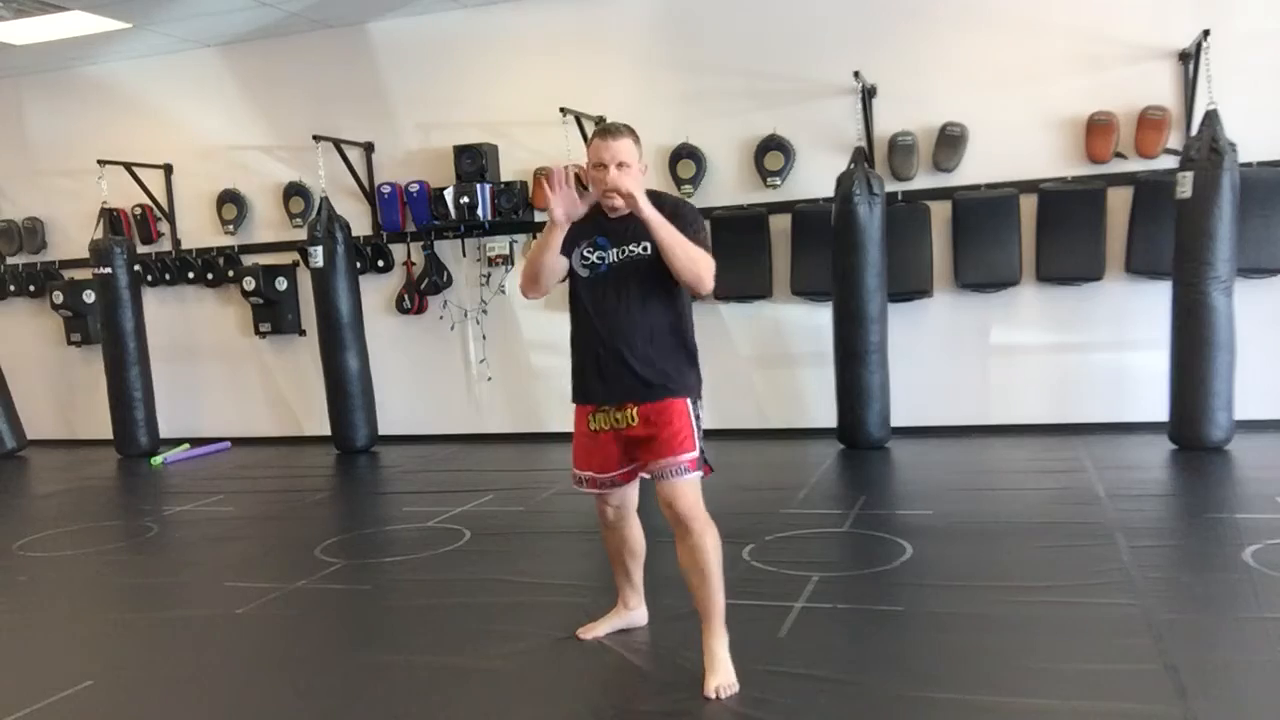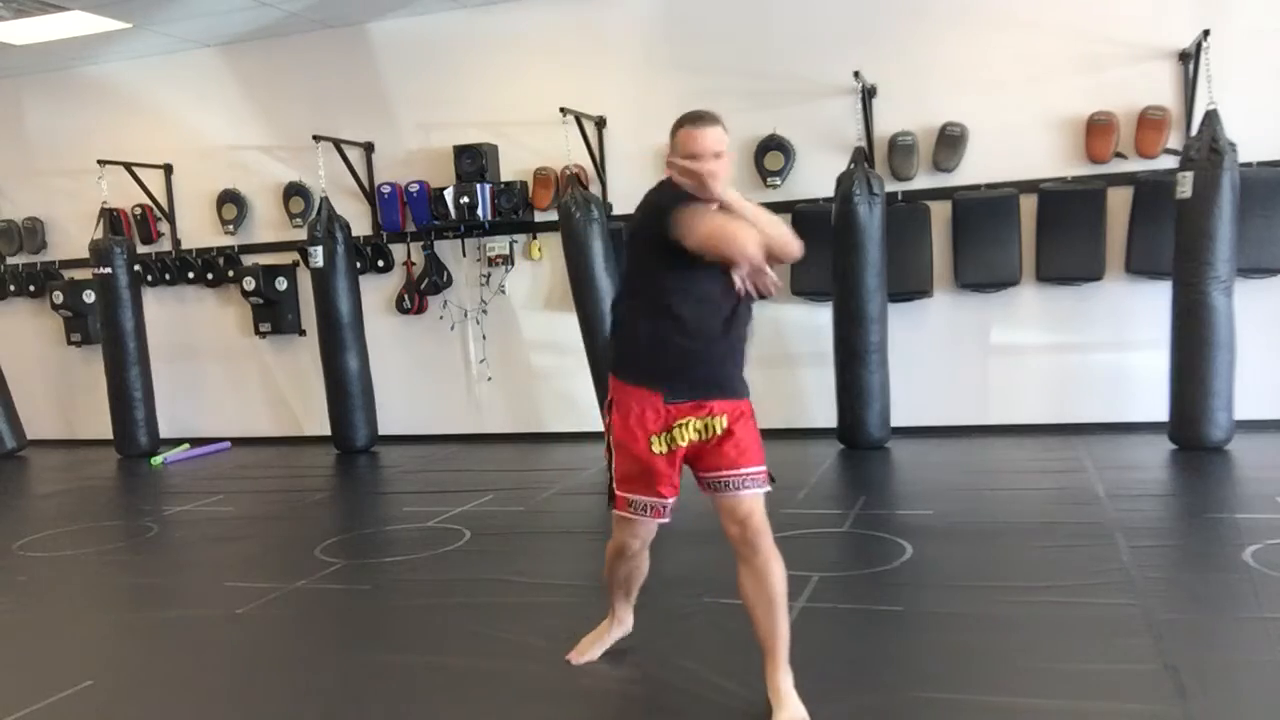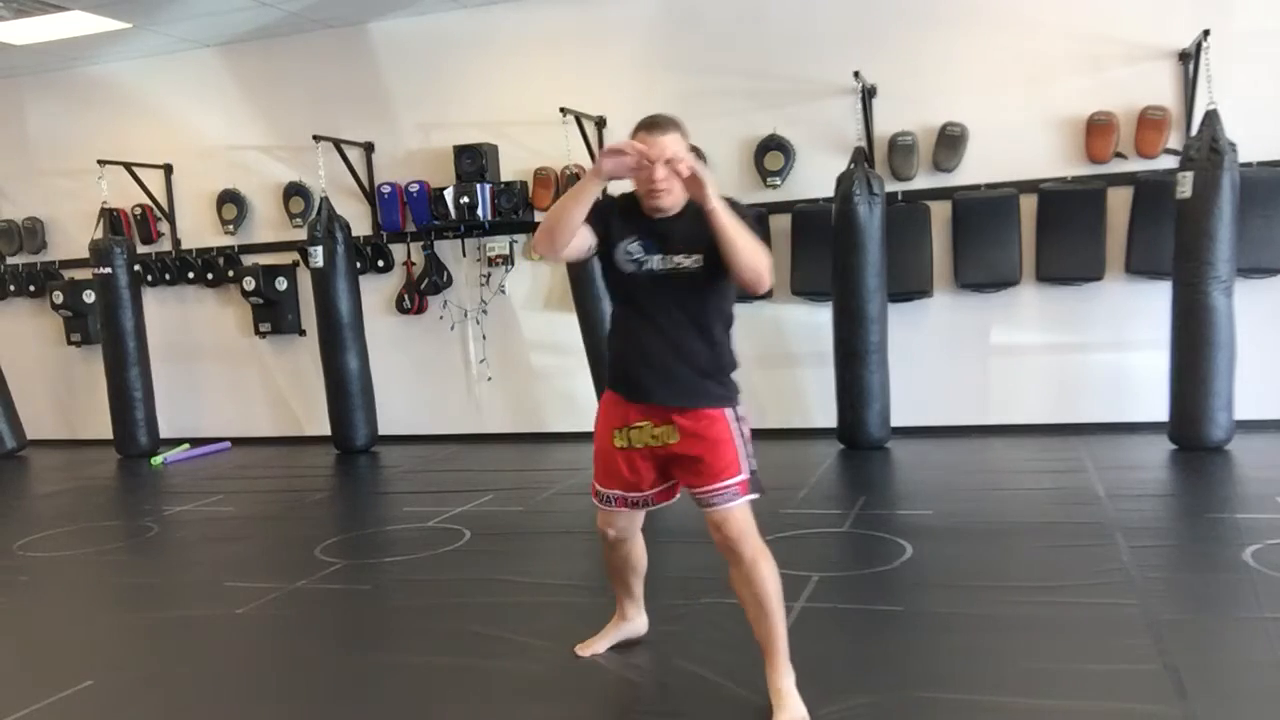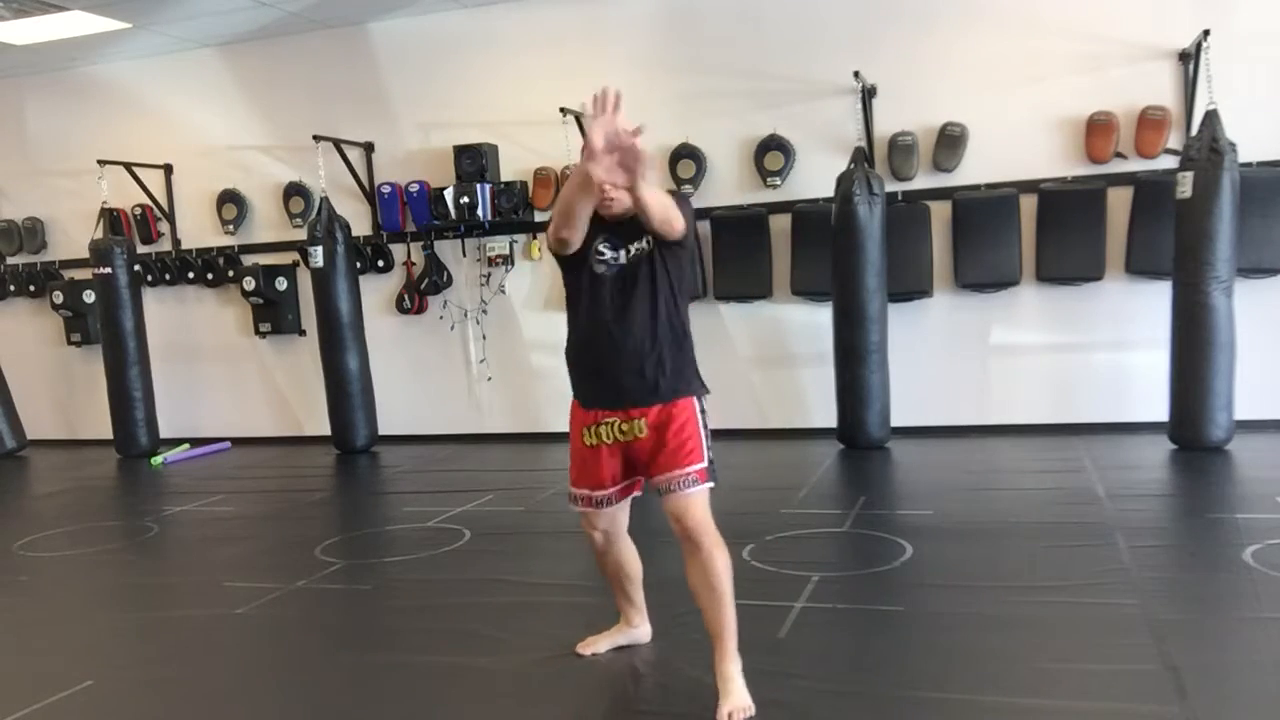
dt=0.5s
person 1, frame 1
left shoulder: (672, 212)
right shoulder: (577, 227)
left elbow: (703, 281)
right elbow: (532, 287)
left wrist: (643, 209)
right wrist: (557, 221)
left hip: (664, 391)
right hip: (598, 397)
left knee: (684, 508)
right knee: (613, 507)
left ankle: (716, 642)
right ankle: (631, 605)
person 1, frame 2
left shoulder: (723, 206)
right shoulder: (665, 202)
left elbow: (788, 250)
right elbow: (734, 240)
left wrist: (742, 209)
right wrist: (748, 258)
left hip: (721, 397)
right hip: (645, 395)
left knee: (751, 531)
right knee: (633, 529)
right ankle: (619, 616)
person 1, frame 3
left shoulder: (714, 217)
right shoulder: (615, 215)
left elbow: (759, 279)
right elbow: (549, 246)
left wrist: (710, 200)
right wrist: (595, 177)
left hip: (703, 404)
right hip: (627, 403)
left knee: (736, 534)
right knee: (614, 526)
right ankle: (630, 616)
person 1, frame 4
left shoulder: (659, 213)
right shoulder: (577, 232)
left elbow: (670, 223)
right elbow: (563, 229)
left wrist: (634, 171)
right wrist: (592, 155)
left hip: (670, 399)
right hip: (598, 409)
left knee: (693, 526)
right knee: (601, 525)
left ankle: (728, 664)
right ankle: (634, 622)
